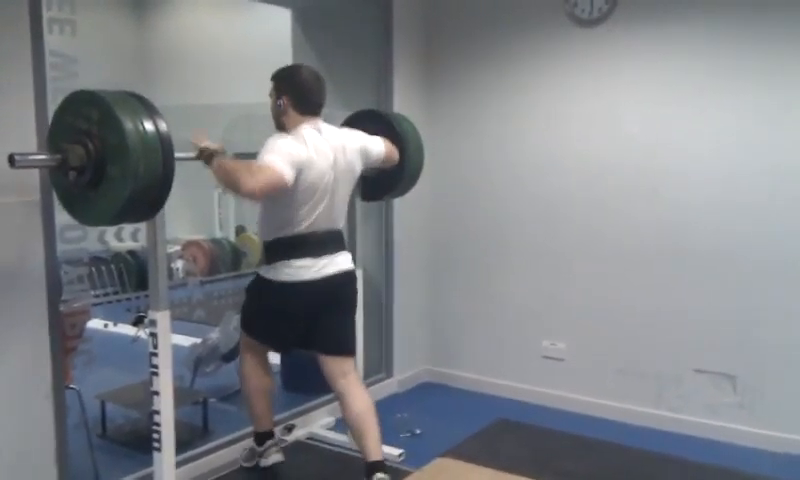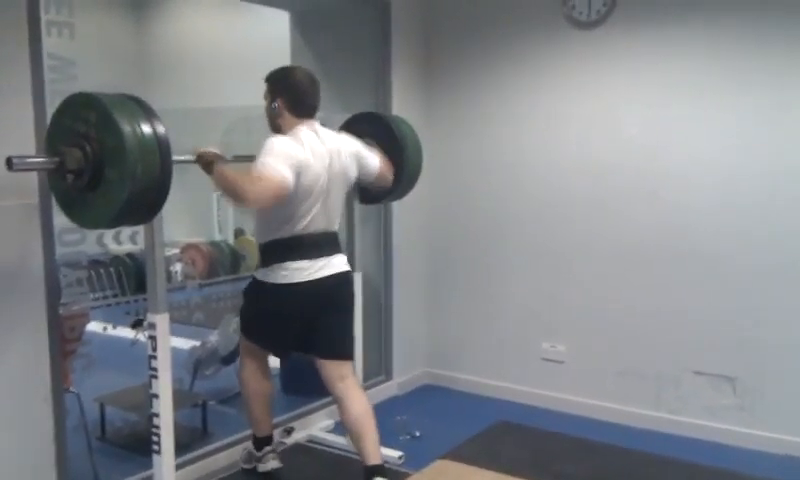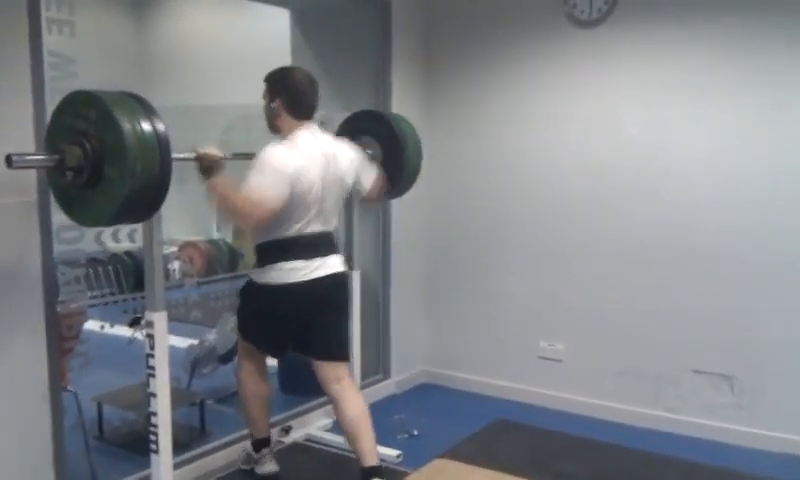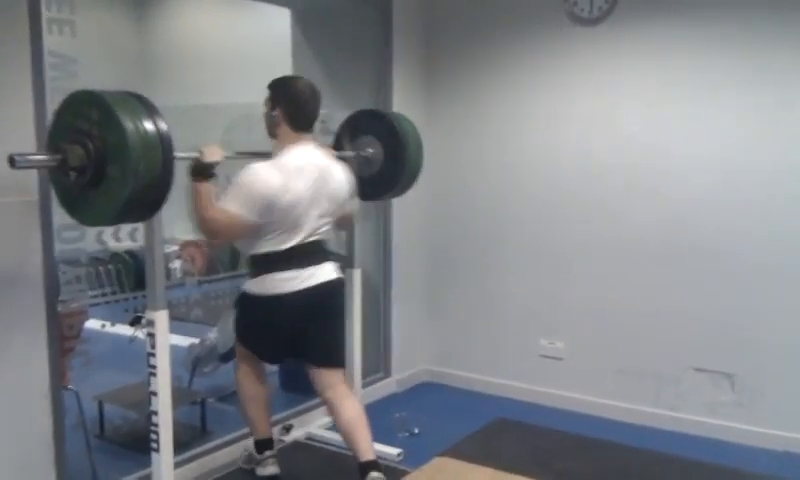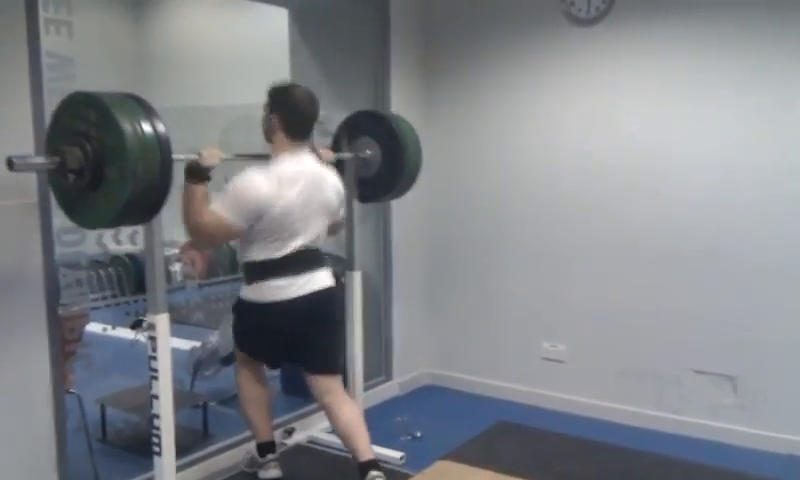
dt=0.1s
person 1, frame 1
left shoulder: (287, 146)
right shoulder: (350, 141)
left elbow: (254, 184)
right elbow: (392, 155)
left wrist: (215, 157)
left hip: (288, 279)
right hip: (338, 273)
left knee: (252, 351)
right knee: (345, 375)
left ankle: (265, 444)
person 1, frame 2
left shoulder: (283, 148)
right shoulder: (346, 145)
left elbow: (258, 196)
right elbow: (386, 175)
left wrist: (215, 166)
left hip: (284, 281)
right hip: (334, 276)
left knee: (252, 356)
right knee: (342, 380)
person 1, frame 3
left shoulder: (279, 157)
right shoulder: (343, 151)
left elbow: (249, 216)
right elbow: (375, 190)
left wrist: (213, 172)
left hip: (279, 282)
right hip: (330, 277)
left knee: (250, 358)
right knee: (339, 381)
person 1, frame 4
left shoulder: (263, 176)
right shoulder: (337, 171)
left elbow: (215, 230)
left wrist: (202, 175)
left hip: (272, 293)
right hip: (324, 285)
left knee: (248, 362)
right knee: (333, 386)
person 1, frame 5
left shoulder: (255, 183)
right shoulder: (330, 179)
left elbow: (201, 233)
left wrist: (198, 176)
left hip: (269, 299)
right hip: (319, 292)
left knee: (248, 366)
right knee: (331, 391)
